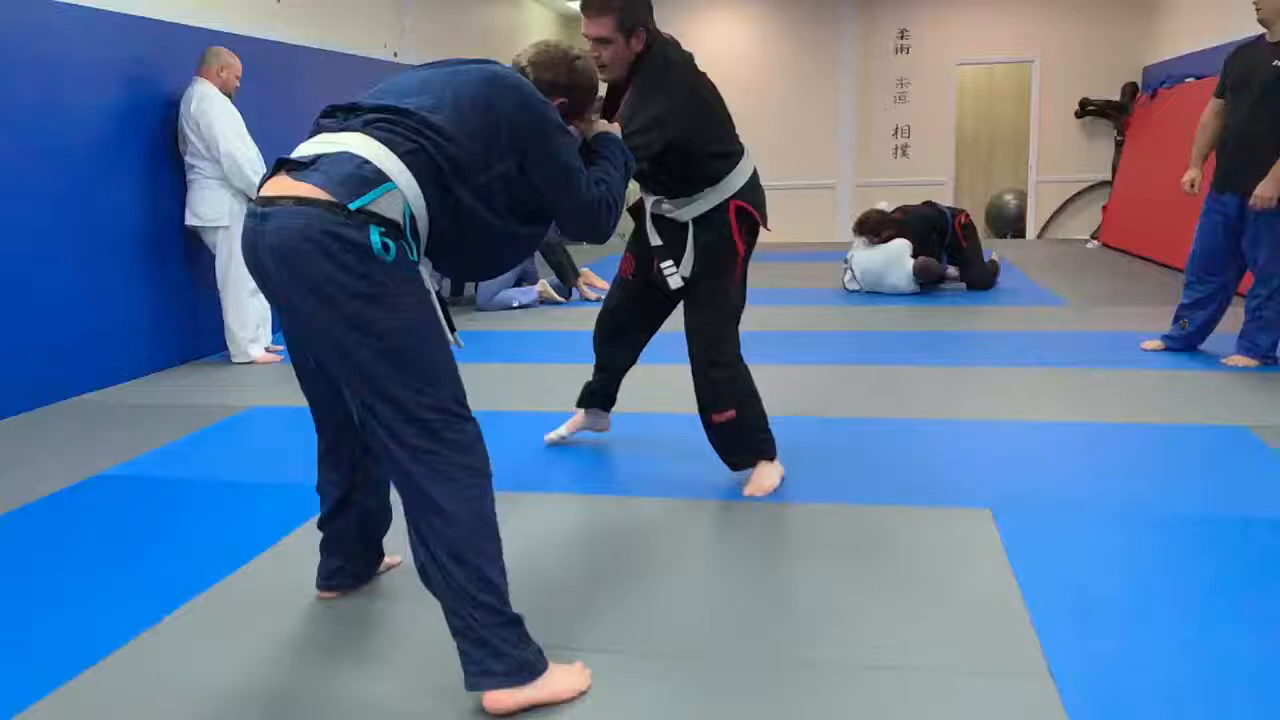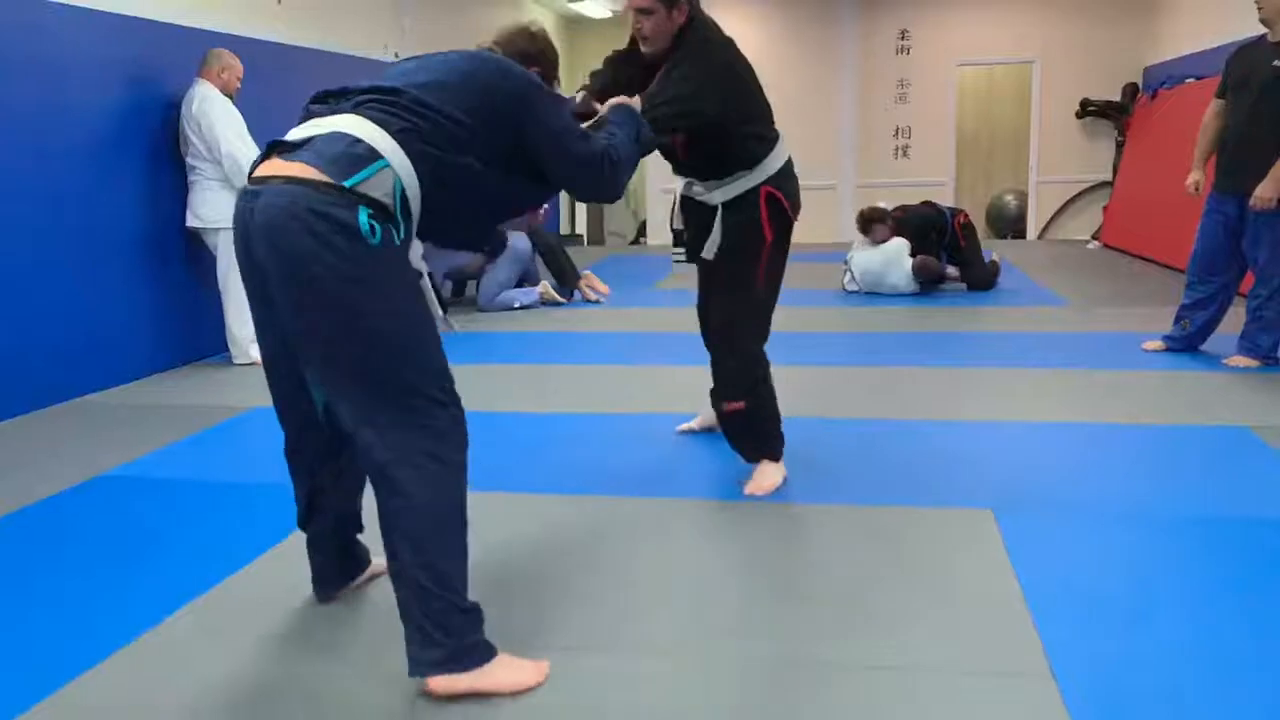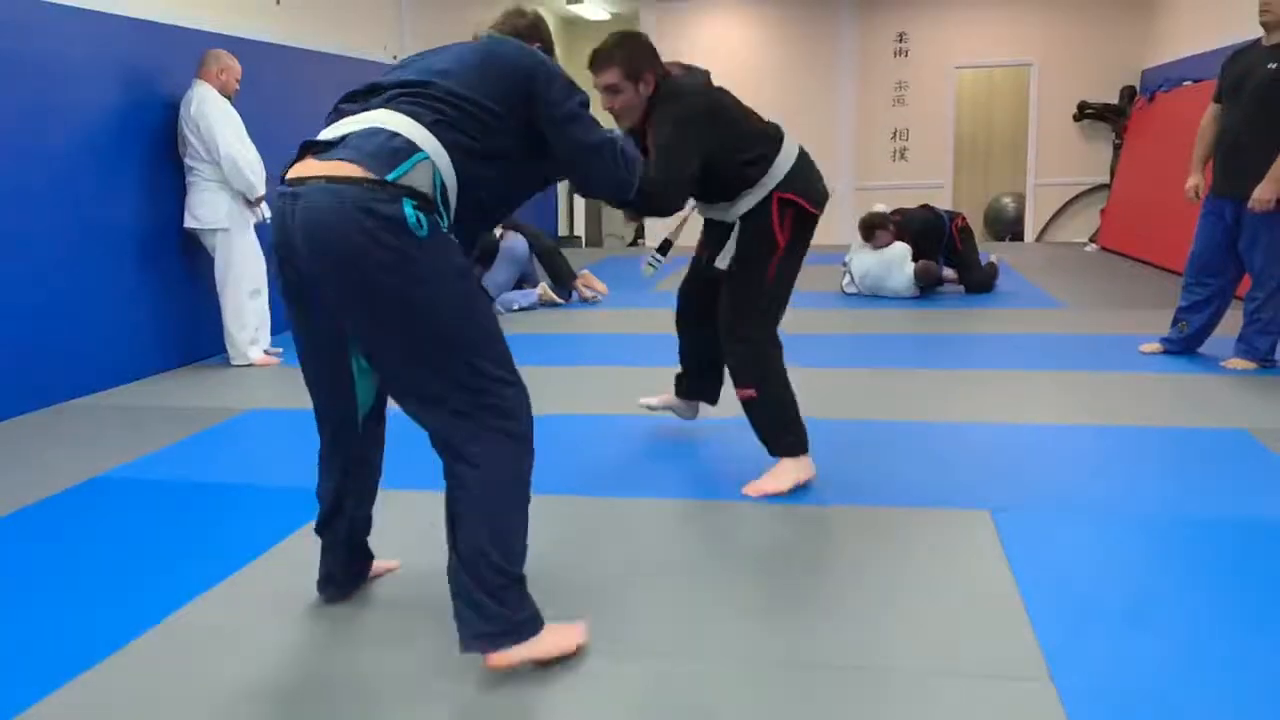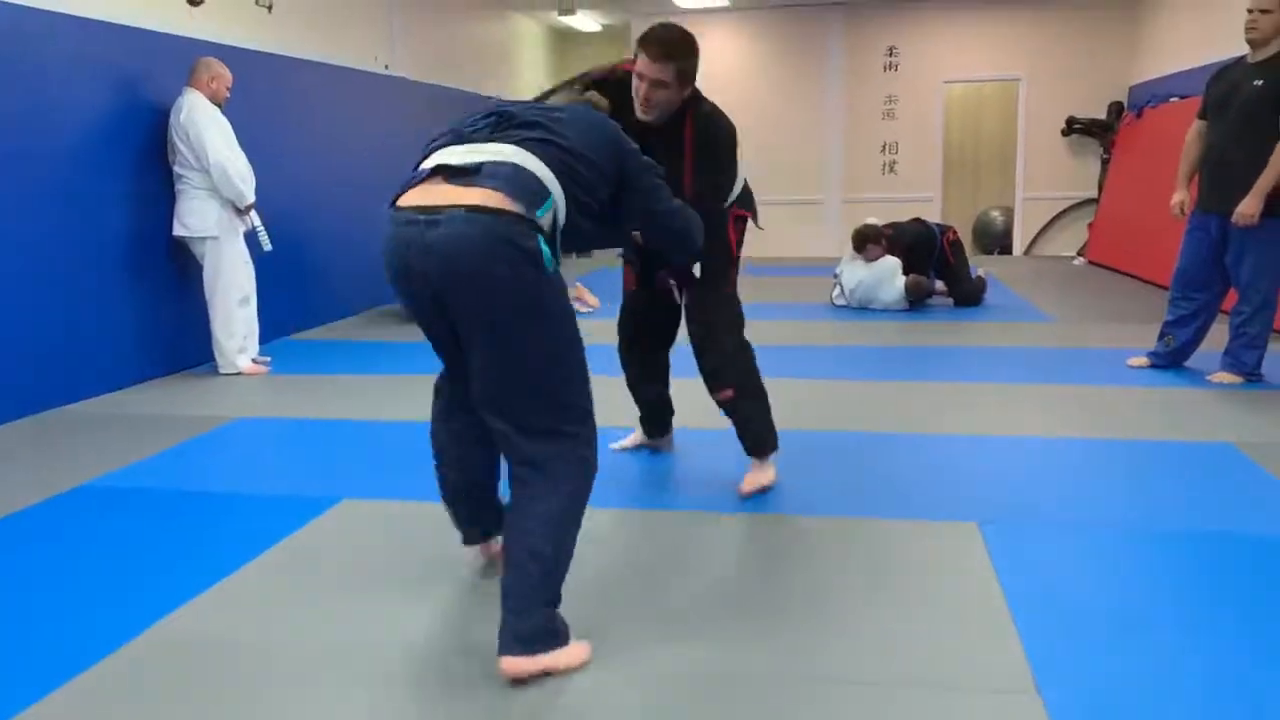
dt=0.3s
person 1, frame 1
left shoulder: (445, 76)
right shoulder: (525, 108)
right elbow: (590, 217)
right wrist: (611, 146)
left hip: (271, 220)
right hip: (341, 237)
left knee: (352, 414)
right knee: (436, 441)
left ankle: (346, 561)
person 1, frame 2
left shoulder: (426, 72)
right shoulder: (514, 87)
right elbow: (597, 178)
left wrist: (500, 211)
right wrist: (628, 121)
left hip: (262, 202)
right hip: (331, 220)
left knee: (320, 407)
right knee: (418, 428)
left ankle: (337, 564)
right ankle: (452, 653)
person 1, frame 3
left shoulder: (429, 62)
right shoulder: (530, 69)
right elbow: (610, 176)
right wrist: (616, 143)
left hip: (296, 202)
right hip: (373, 213)
left knee: (349, 398)
right knee: (487, 416)
left ankle: (342, 566)
right ankle: (505, 624)
person 1, frame 4
left shoulder: (500, 115)
right shoulder: (606, 138)
right elbow: (682, 237)
right wrist: (632, 226)
left hip: (407, 229)
right hip: (494, 237)
left knee: (466, 381)
right knee: (554, 440)
left ankle: (480, 526)
right ankle: (530, 635)
person 2, frame 1
left shoulder: (668, 80)
right shoulder: (635, 61)
right elbow: (611, 122)
left hip: (720, 214)
right hip: (669, 209)
left knee: (712, 343)
right knee: (620, 316)
left ankle: (760, 457)
right ankle: (594, 409)
person 2, frame 2
left shoulder: (706, 58)
right shoulder: (663, 41)
left elbow: (645, 125)
right elbow: (622, 70)
right wrist: (588, 97)
left hip: (755, 199)
right hip: (710, 196)
left knee: (736, 326)
right knee: (714, 315)
left ankle: (767, 453)
right ankle: (729, 407)
person 2, frame 3
left shoulder: (681, 110)
right shoulder: (668, 92)
left elbow: (661, 193)
right elbow: (637, 158)
left hip: (780, 200)
right hip: (738, 204)
left knee: (744, 325)
right knee: (697, 300)
left ankle: (792, 456)
right ankle: (690, 395)
person 2, frame 4
left shoulder: (711, 129)
right shoulder: (614, 87)
left hip: (712, 220)
left knee: (715, 330)
right knee: (638, 331)
left ankle: (761, 453)
right ankle: (656, 429)
person 3, frame 1
right shoulder: (1242, 54)
right elbow: (1214, 113)
right wrist: (1196, 165)
right hip: (1226, 186)
right knee: (1206, 266)
right ankle: (1181, 336)
person 3, frame 2
right shoulder: (1243, 55)
right elbow: (1216, 113)
right wrist: (1198, 166)
right hip: (1228, 186)
right knee: (1207, 266)
right ankle: (1182, 336)
person 3, frame 3
right shoulder: (1239, 58)
right elbow: (1213, 117)
right wrist: (1197, 171)
right hip: (1224, 190)
right knee: (1204, 269)
right ankle: (1180, 339)
person 3, frame 4
right shoulder: (1224, 75)
right elbow: (1198, 134)
right wrist: (1182, 187)
right hip: (1210, 205)
right knee: (1190, 284)
left ankle: (1242, 365)
right ankle: (1166, 352)
person 4, frame 1
left shoulder: (199, 98)
right shoulder: (210, 101)
right elbow: (231, 152)
left wrist: (253, 188)
right wrist: (258, 189)
left hip: (224, 201)
right hip: (224, 204)
left knee: (252, 273)
right knee: (241, 278)
left ankle: (259, 339)
right ankle: (247, 348)
person 4, frame 2
left shoulder: (199, 100)
right shoulder: (210, 101)
right elbow: (231, 153)
left hip: (222, 202)
right hip: (224, 204)
right knee: (241, 278)
left ankle: (257, 340)
right ankle: (247, 349)
person 4, frame 3
left shoulder: (198, 101)
right shoulder: (209, 103)
right elbow: (231, 154)
left wrist: (250, 191)
right wrist: (256, 190)
left hip: (223, 203)
right hip: (223, 206)
left knee: (250, 274)
right knee: (240, 279)
left ankle: (256, 341)
right ankle: (245, 351)
person 4, frame 4
left shoulder: (189, 109)
right shoulder: (199, 110)
right elbow: (220, 162)
left wrist: (239, 200)
right wrist: (245, 198)
left hip: (212, 211)
right hip: (212, 214)
left knee: (239, 282)
right knee: (229, 287)
left ankle: (244, 350)
right ankle: (233, 359)
